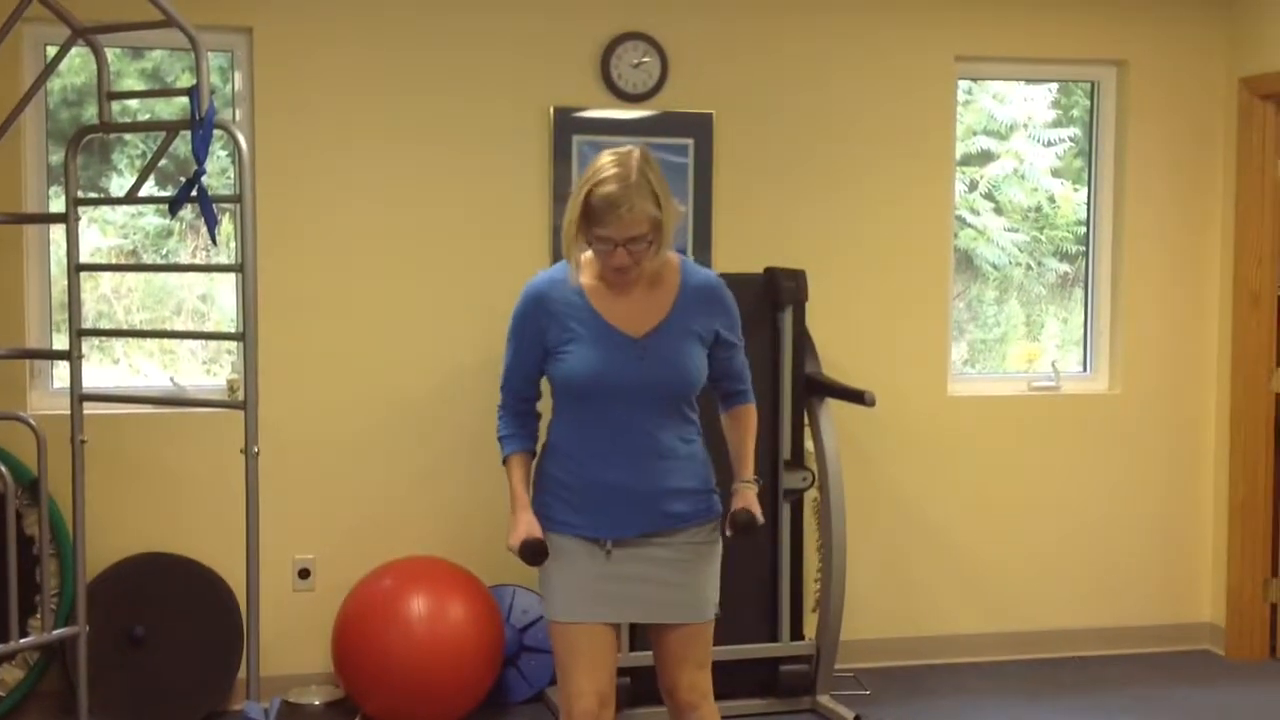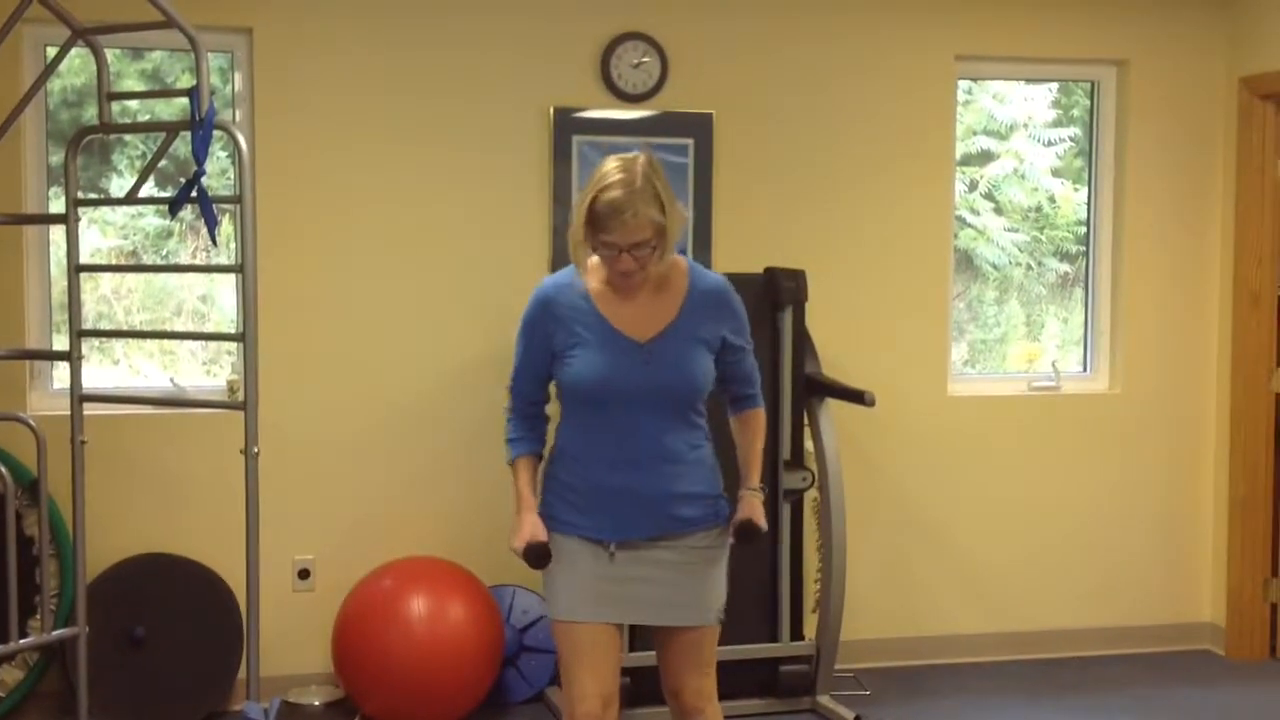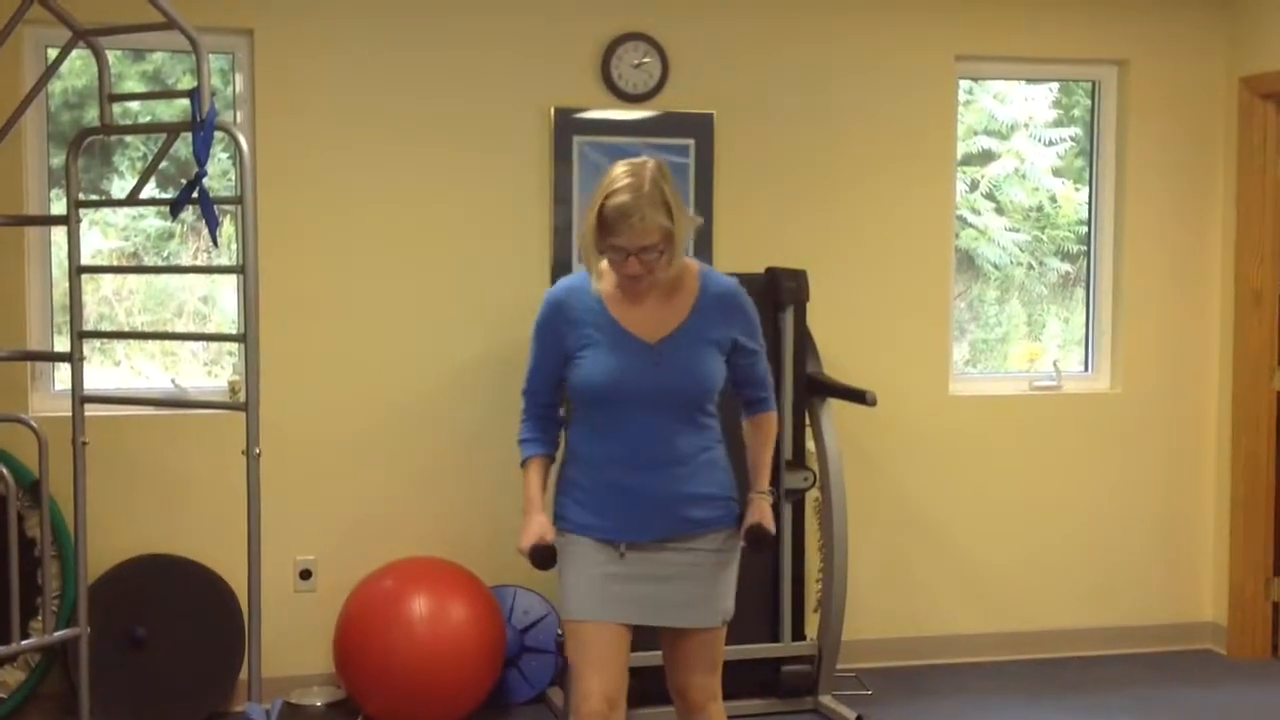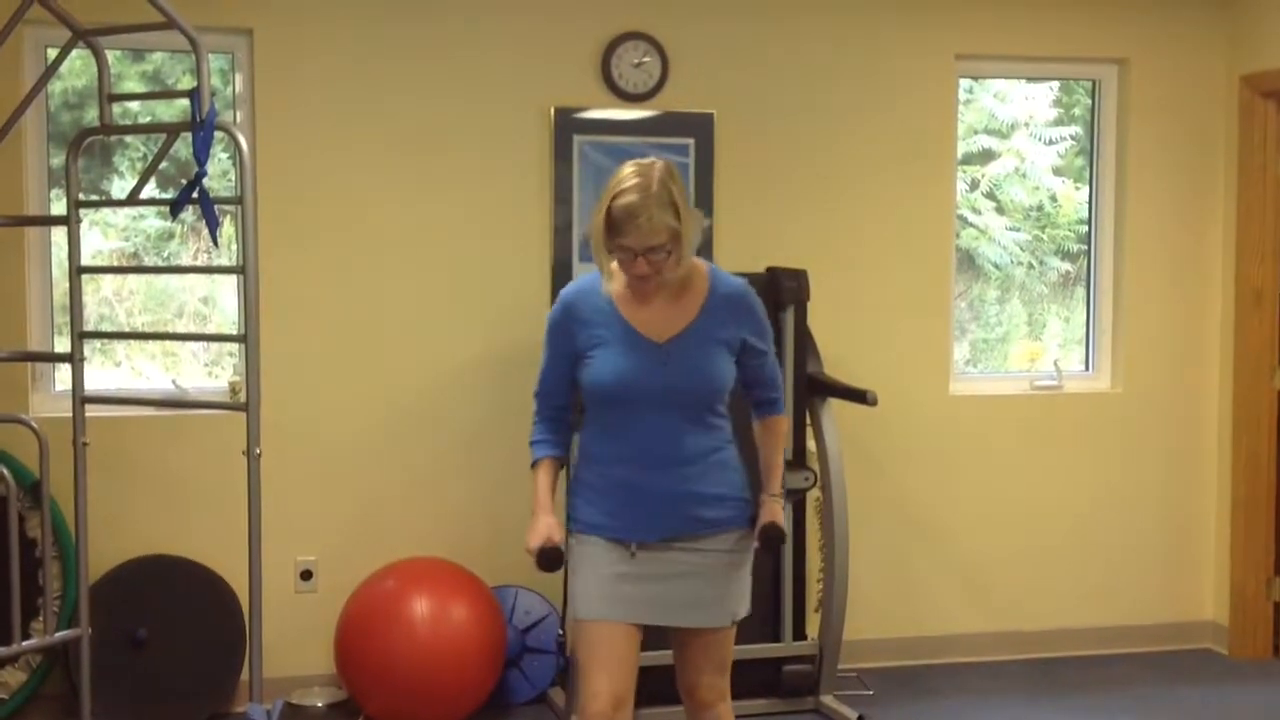
dt=0.1s
person 1, frame 1
left shoulder: (705, 294)
right shoulder: (546, 299)
left elbow: (736, 391)
right elbow: (516, 407)
left wrist: (745, 482)
right wrist: (521, 505)
left hip: (681, 526)
right hip: (579, 530)
person 1, frame 2
left shoulder: (713, 298)
right shoulder: (555, 302)
left elbow: (746, 395)
right elbow: (525, 411)
left wrist: (751, 487)
right wrist: (526, 507)
left hip: (688, 529)
right hip: (585, 533)
person 1, frame 3
left shoulder: (725, 301)
right shoulder: (567, 305)
left elbow: (759, 398)
right elbow: (540, 413)
left wrist: (760, 491)
right wrist: (535, 508)
left hip: (698, 530)
right hip: (596, 533)
person 1, frame 4
left shoulder: (734, 302)
right shoulder: (578, 305)
left elbow: (769, 400)
right elbow: (552, 415)
left wrist: (773, 492)
right wrist: (543, 507)
left hip: (710, 531)
right hip: (607, 532)
